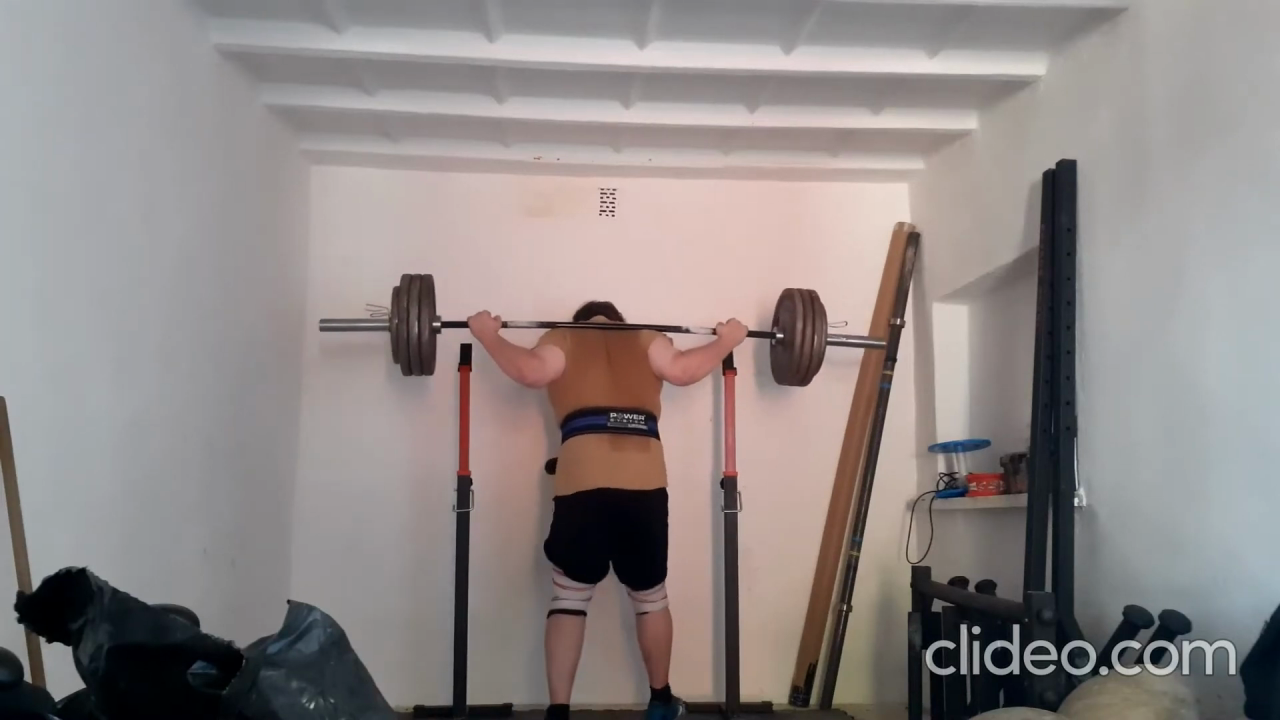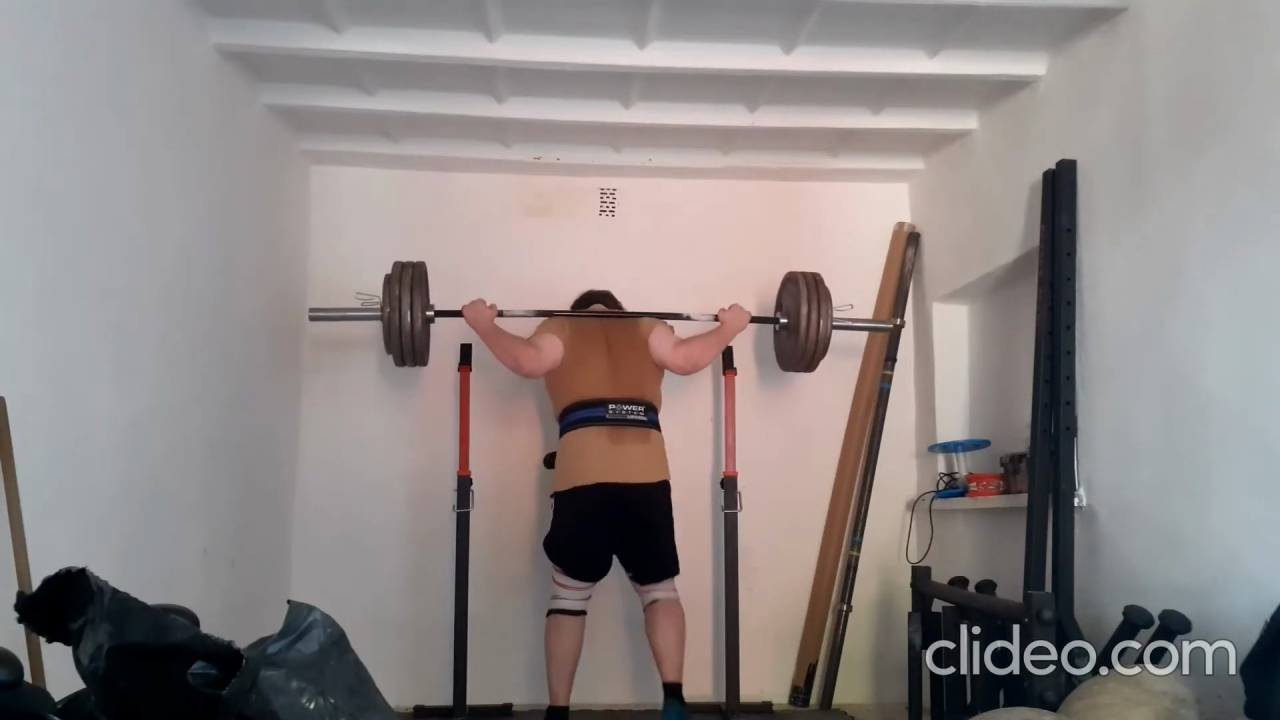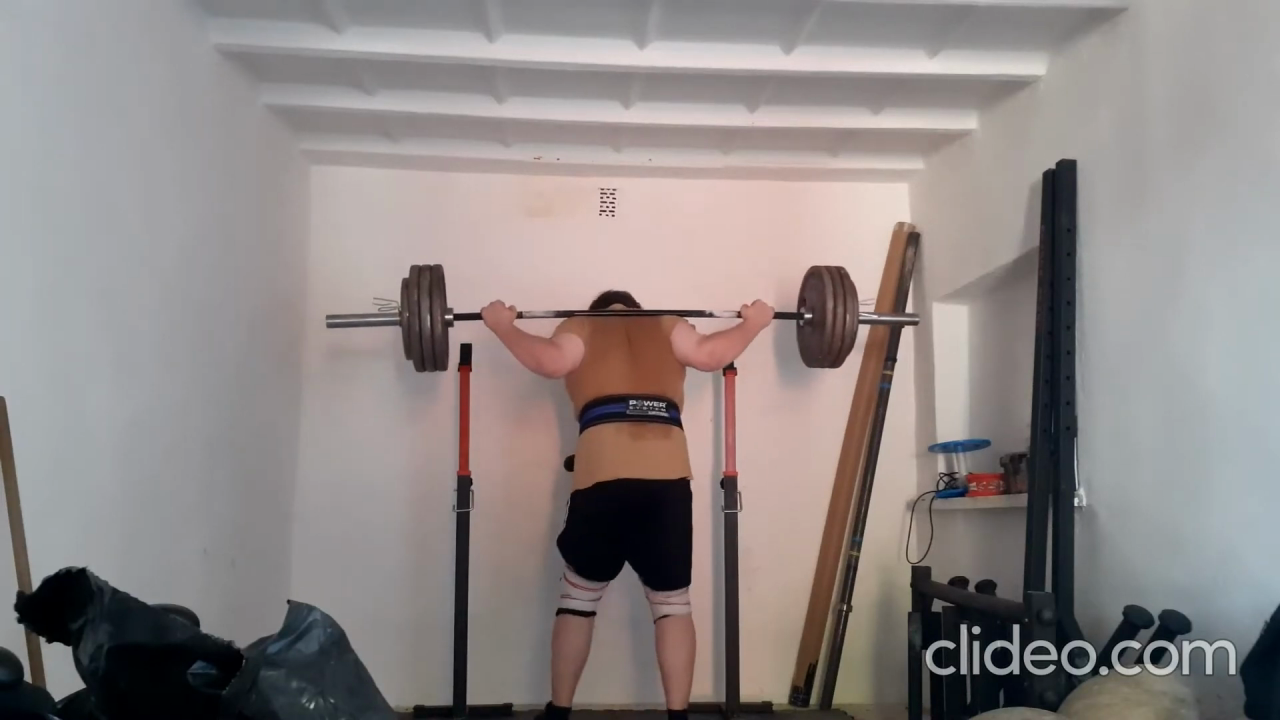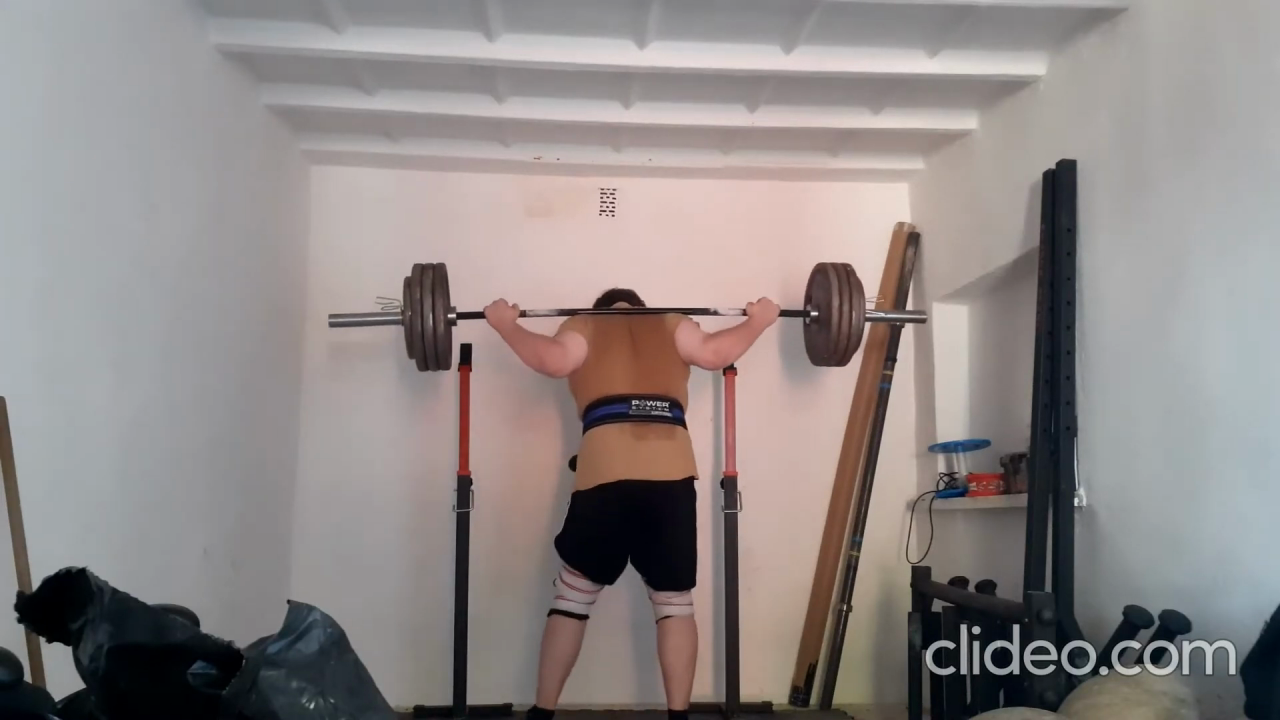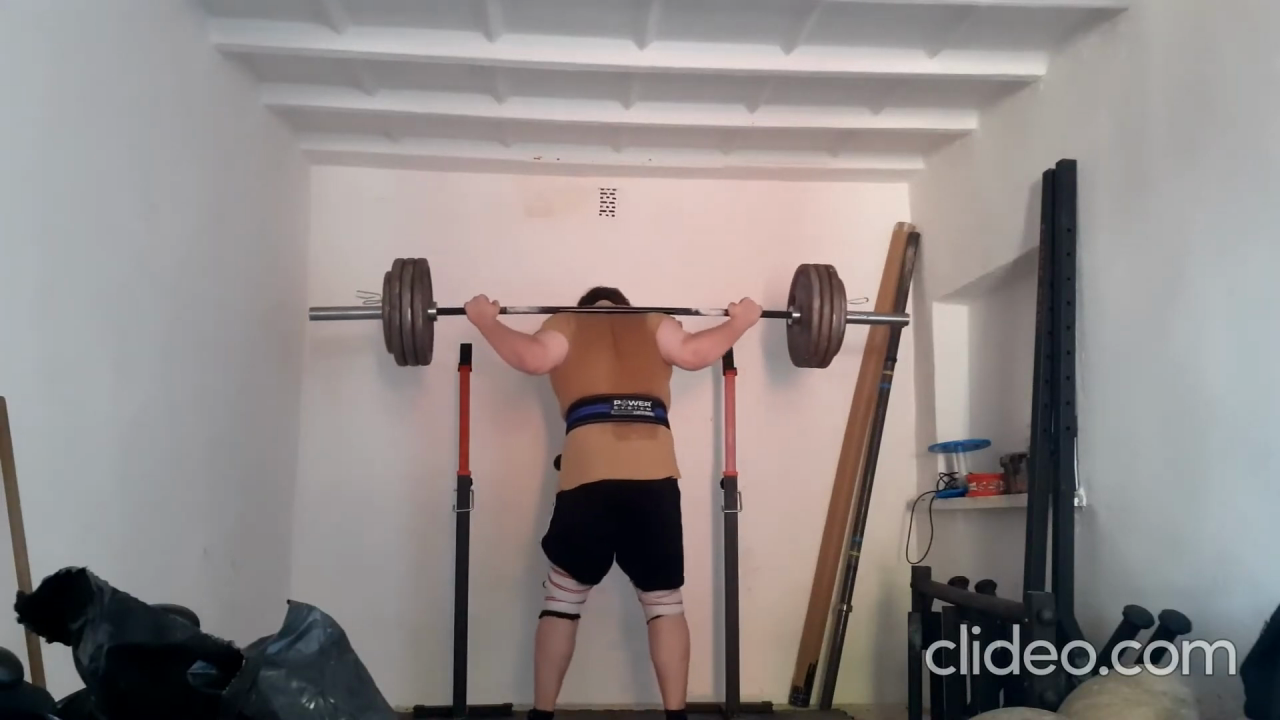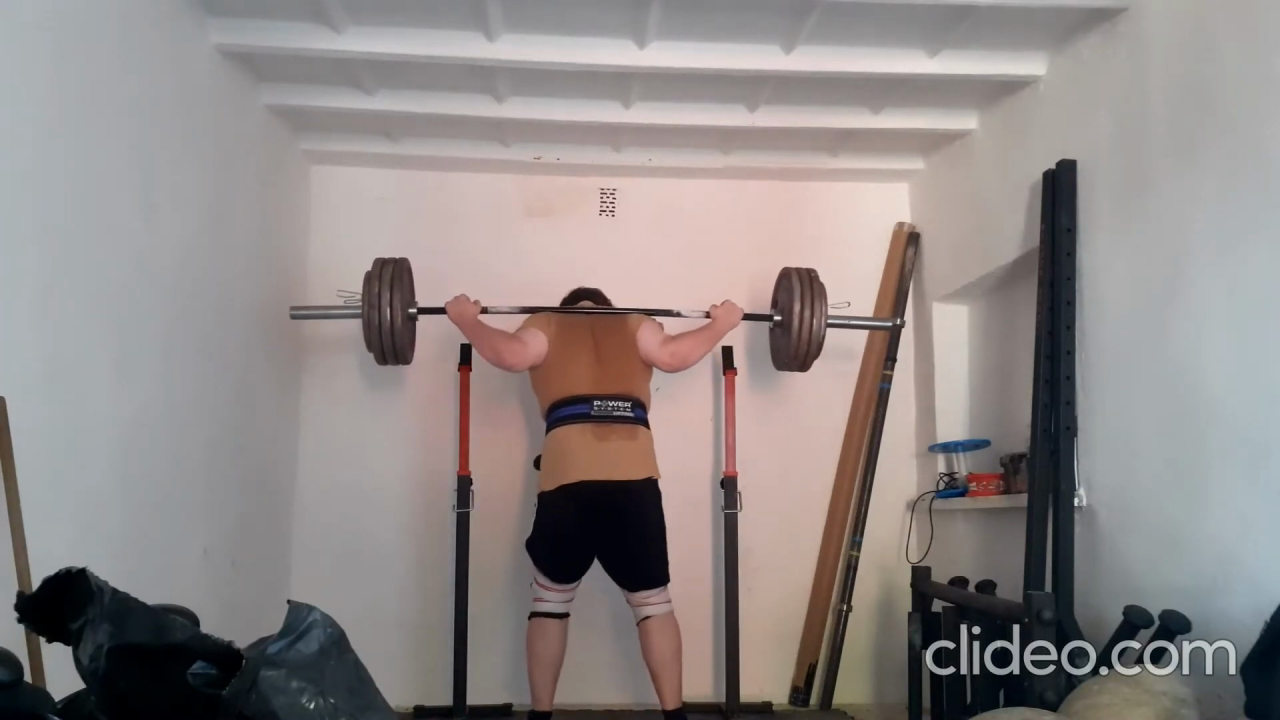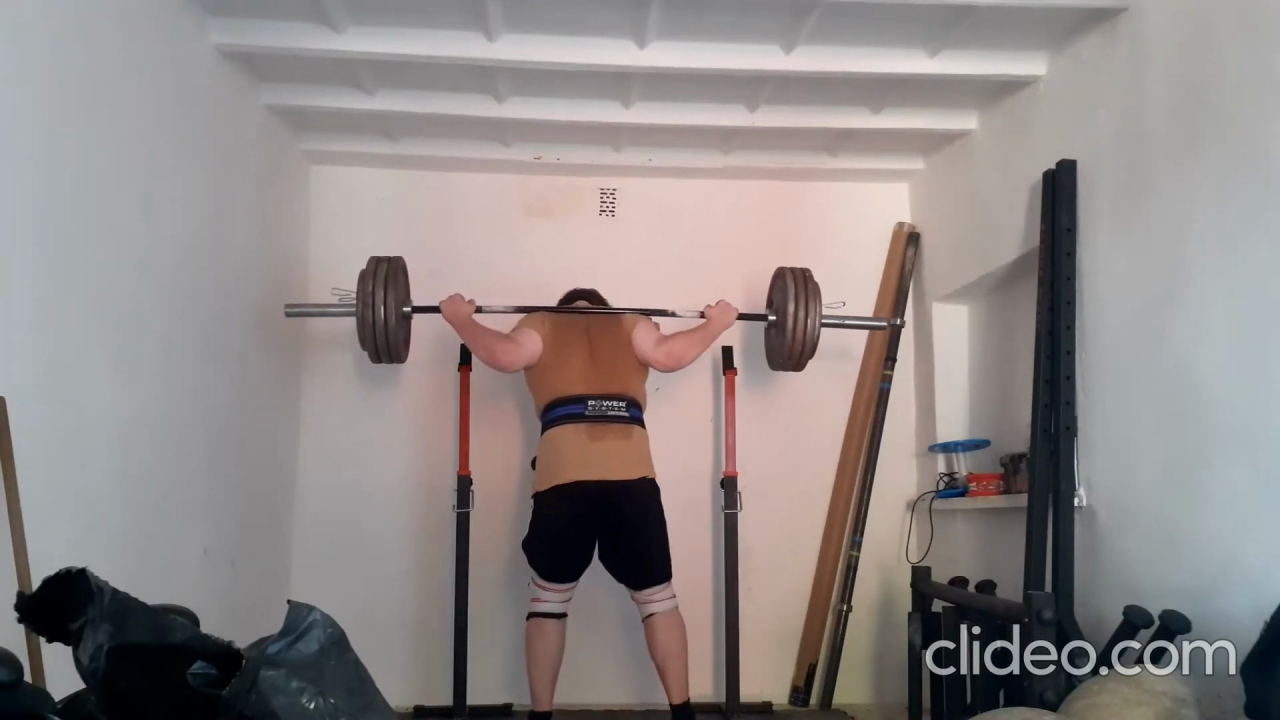
dt=0.3s
person 1, frame 1
left shoulder: (562, 338)
right shoulder: (646, 339)
left elbow: (531, 372)
right elbow: (684, 370)
left wrist: (487, 335)
right wrist: (727, 341)
left hip: (583, 480)
right hip: (645, 481)
left knee: (570, 598)
right knee: (651, 597)
person 1, frame 2
left shoulder: (560, 328)
right shoulder: (646, 327)
left elbow: (528, 361)
right elbow: (686, 358)
left wrist: (482, 324)
right wrist: (730, 327)
left hip: (582, 476)
right hip: (647, 476)
left knee: (569, 599)
right knee: (660, 589)
person 1, frame 3
left shoulder: (579, 327)
right shoulder: (667, 325)
left elbow: (550, 362)
right elbow: (709, 354)
left wrist: (502, 326)
right wrist: (754, 322)
left hip: (601, 474)
right hip: (666, 475)
left knee: (578, 598)
right knee: (672, 602)
person 1, frame 4
left shoulder: (583, 326)
right shoulder: (671, 324)
left elbow: (553, 360)
right elbow: (713, 353)
left wrist: (505, 324)
right wrist: (759, 320)
left hip: (604, 475)
right hip: (671, 475)
left knee: (571, 600)
right knee: (674, 603)
person 1, frame 5
left shoulder: (565, 324)
right shoulder: (653, 324)
left elbow: (533, 358)
right elbow: (694, 353)
left wrist: (484, 320)
right wrist: (741, 321)
left hip: (588, 476)
right hip: (654, 476)
left knee: (562, 601)
right knee: (664, 602)
person 1, frame 6
left shoulder: (546, 324)
right shoulder: (635, 324)
left elbow: (511, 354)
right elbow: (673, 355)
left wrist: (465, 318)
right wrist: (723, 323)
left hip: (567, 476)
right hip: (635, 477)
left knee: (550, 601)
right knee: (653, 603)
person 1, frame 7
left shoulder: (541, 324)
right shoulder: (631, 324)
left elbow: (505, 355)
right elbow: (668, 355)
left wrist: (460, 318)
right wrist: (717, 323)
left hip: (564, 477)
right hip: (631, 477)
left knee: (549, 602)
right knee: (658, 601)
